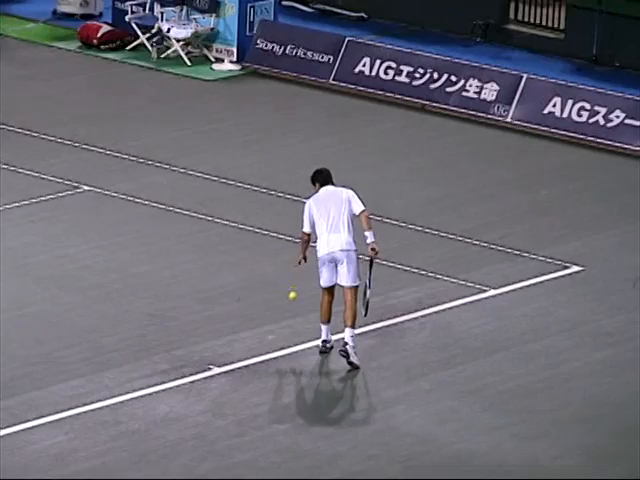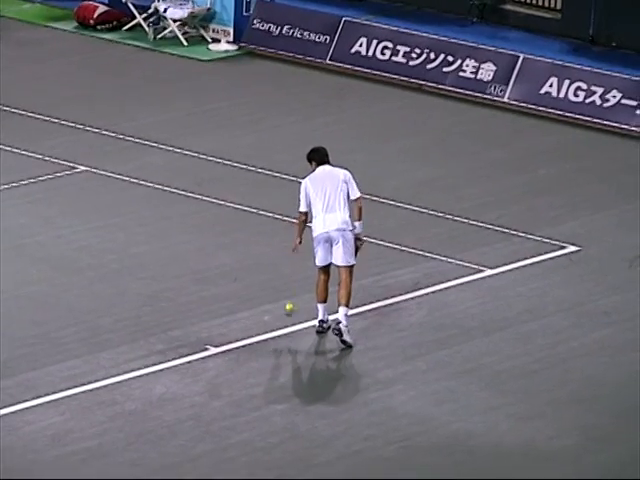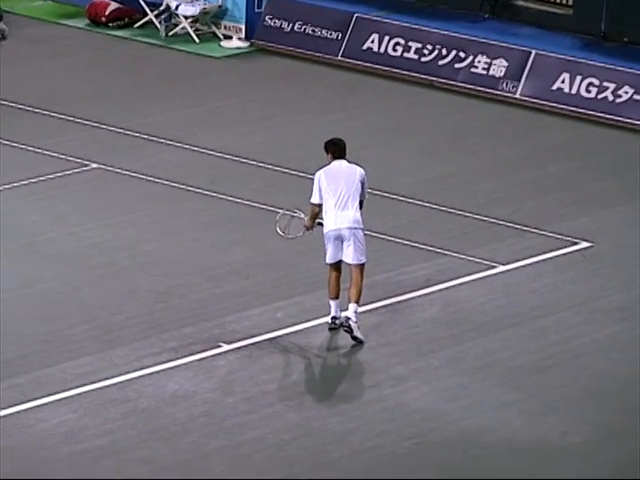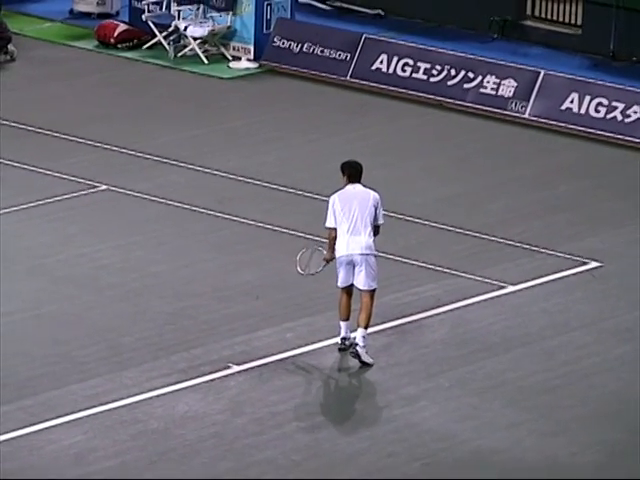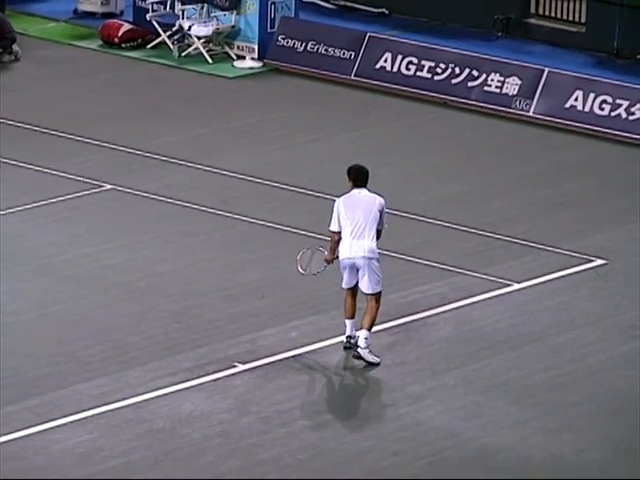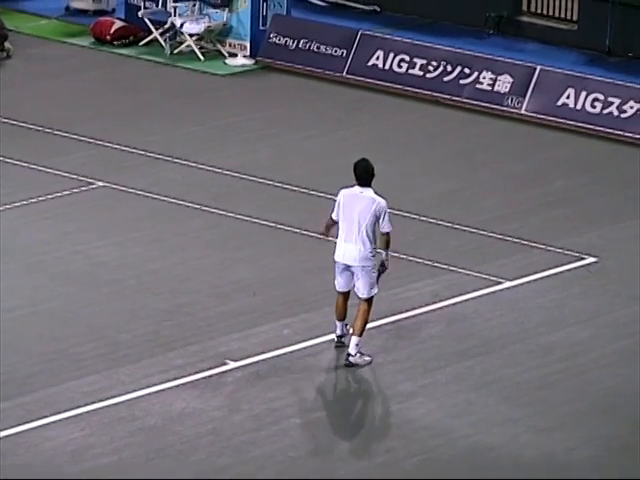
dt=0.7s
person 1, frame 1
left shoulder: (311, 202)
right shoulder: (346, 193)
left elbow: (306, 236)
right elbow: (364, 215)
left wrist: (302, 254)
right wrist: (371, 240)
left hip: (324, 251)
right hip: (346, 248)
left knee: (327, 293)
right knee: (350, 295)
left ankle: (325, 340)
right ankle: (348, 342)
person 1, frame 2
left shoulder: (307, 181)
right shoulder: (343, 174)
left elbow: (303, 216)
right elbow: (357, 204)
left wrist: (298, 237)
right wrist: (358, 231)
left hip: (320, 230)
right hip: (342, 228)
left knee: (323, 273)
right knee: (345, 275)
left ankle: (322, 320)
right ankle: (341, 322)
person 1, frame 3
left shoulder: (321, 174)
right shoulder: (359, 172)
left elbow: (316, 208)
left wrist: (310, 222)
left hip: (331, 227)
right hip: (352, 225)
left knee: (334, 269)
right knee: (356, 272)
left ankle: (334, 316)
right ankle: (351, 318)
person 1, frame 4
left shoulder: (336, 198)
right shoulder: (373, 197)
left elbow: (332, 233)
right elbow: (376, 230)
left wrist: (330, 252)
left hip: (343, 251)
right hip: (364, 251)
left knee: (345, 292)
right knee: (367, 297)
left ankle: (344, 338)
right ankle: (359, 344)
person 1, frame 5
left shoulder: (341, 202)
right shoulder: (379, 201)
left elbow: (336, 236)
left wrist: (331, 254)
left hip: (346, 254)
right hip: (368, 254)
left knee: (350, 292)
right knee: (373, 300)
left ankle: (350, 336)
right ankle: (362, 345)
person 1, frame 6
left shoulder: (344, 195)
right shoulder: (379, 204)
left elbow: (334, 219)
right elbow: (385, 235)
left wrist: (326, 228)
right wrist: (385, 257)
left hip: (342, 254)
right hip: (363, 258)
left knee: (342, 295)
right knee: (365, 304)
left ankle: (340, 335)
right ankle: (353, 353)
